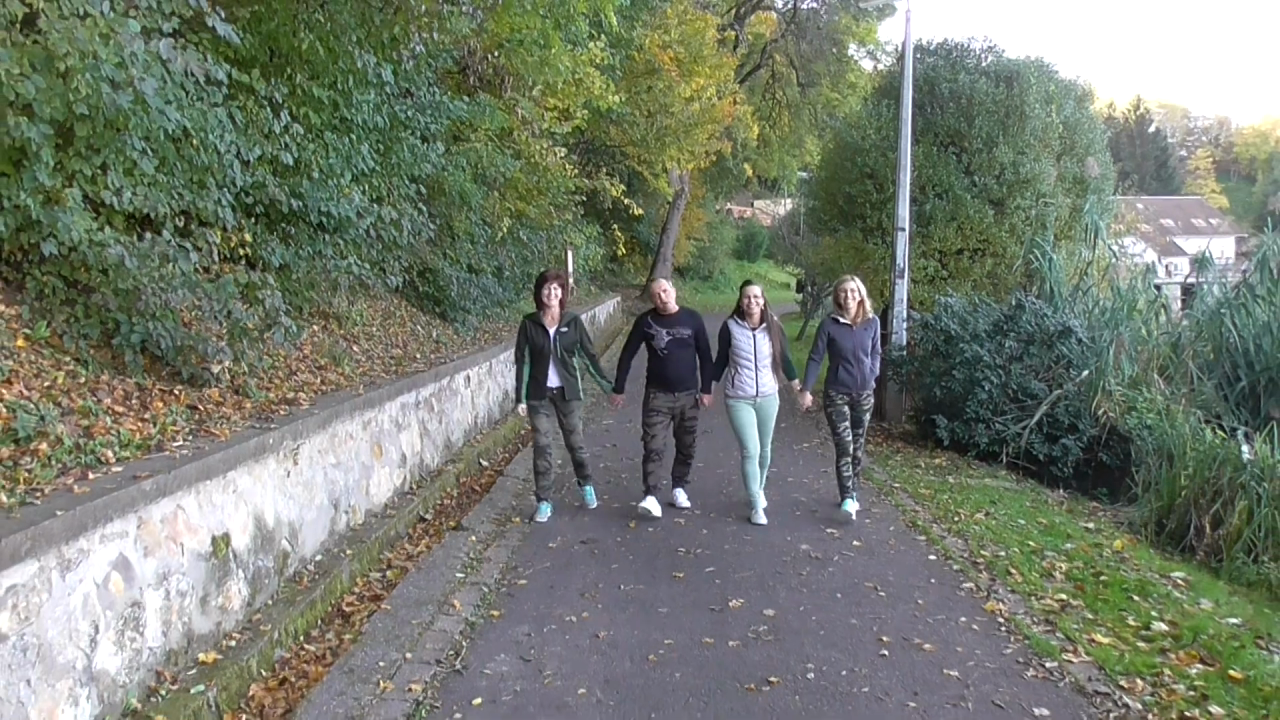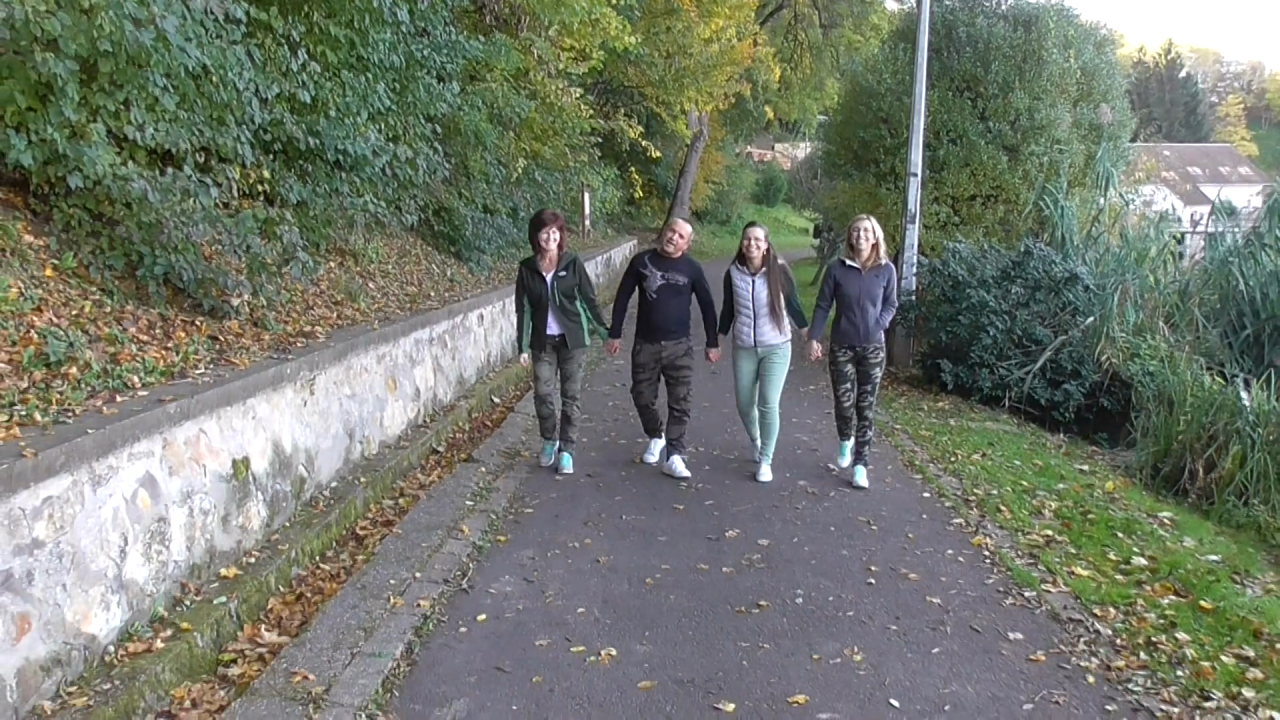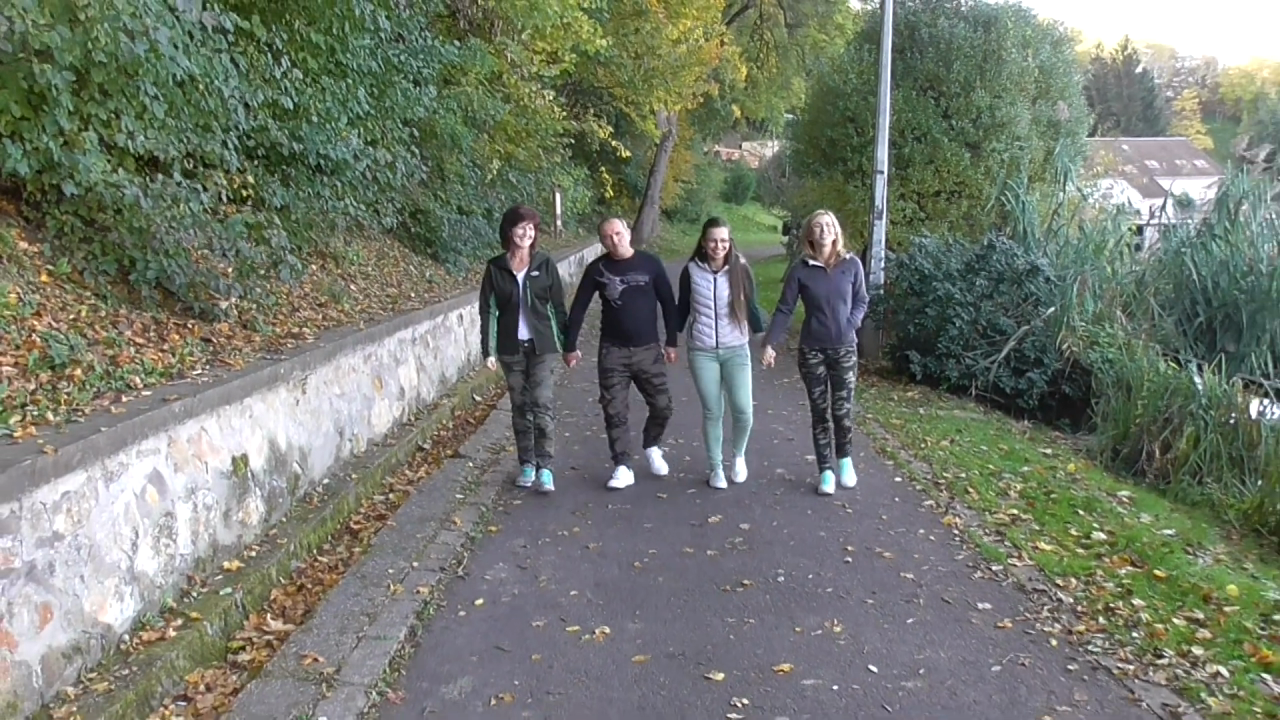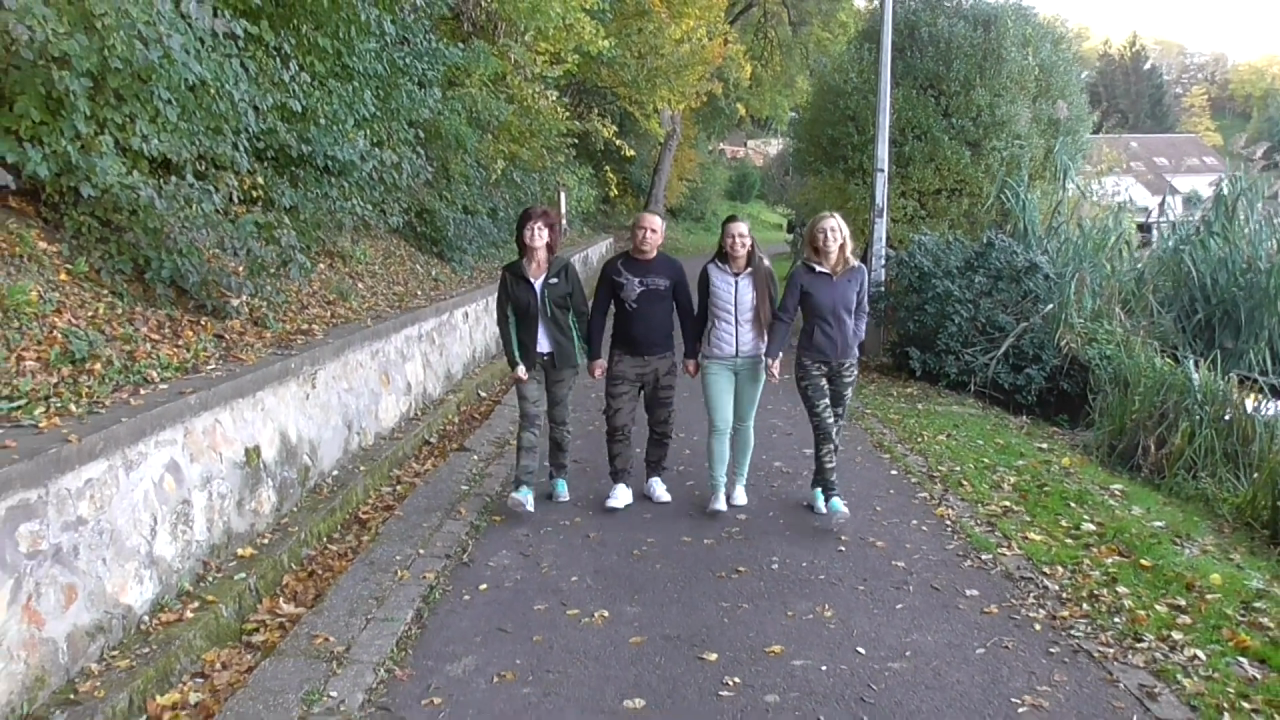
dt=1s
person 1, frame 1
left shoulder: (872, 323)
right shoulder: (828, 325)
right elbow: (815, 358)
left wrist: (872, 374)
right wrist: (806, 389)
left hip: (864, 393)
right hip: (836, 394)
left knee: (857, 447)
right knee: (844, 447)
left ankle: (851, 492)
right ankle: (847, 500)
person 1, frame 2
left shoulder: (886, 269)
right shoulder: (836, 268)
left elbow: (891, 304)
right elbow: (823, 305)
left wrist: (879, 325)
right wrist: (814, 338)
left hip: (873, 347)
right hip: (841, 346)
left knee: (865, 407)
right knee: (844, 404)
left ankle: (860, 465)
right ankle: (846, 441)
person 1, frame 3
left shoulder: (851, 265)
right shoulder: (800, 270)
left elbow: (861, 301)
right elbow: (784, 309)
left wrist: (851, 325)
right wrist: (770, 343)
left hip: (845, 349)
right hip: (812, 350)
left knee: (842, 410)
right knee: (820, 413)
left ankle: (844, 458)
right ankle: (826, 470)
person 1, frame 4
left shoulder: (857, 272)
right shoulder: (801, 275)
right elbow: (784, 317)
left wrist: (854, 338)
right wrist: (773, 354)
left hip: (846, 362)
right hip: (811, 362)
left knee: (834, 432)
right knee: (824, 430)
left ankle: (818, 487)
right ankle: (831, 498)
person 2, frame 1
left shoulder: (573, 322)
right shoulder: (529, 324)
left elbow: (589, 355)
right elbow: (522, 361)
left wrist: (608, 386)
right wrist: (520, 397)
left hip: (568, 392)
right hip: (538, 395)
left knee: (575, 443)
right knee: (542, 447)
left ankle: (586, 485)
right ankle: (543, 502)
person 2, frame 2
left shoulder: (573, 263)
right shoulder: (527, 268)
left elbow: (589, 300)
right elbow: (523, 309)
left wrist: (606, 333)
right wrist: (523, 346)
left hip: (573, 340)
right hip: (543, 342)
left knee: (571, 396)
right knee: (543, 394)
left ankle: (566, 451)
right ankle: (549, 440)
person 2, frame 3
left shoulder: (545, 264)
right shoulder: (495, 268)
left elbow: (558, 305)
right elbow: (487, 310)
left wrist: (568, 343)
right wrist: (488, 349)
left hip: (542, 345)
right hip: (511, 347)
left knee: (542, 404)
right knee: (520, 407)
left ankle: (545, 468)
right ankle: (527, 464)
person 2, frame 4
left shoulder: (565, 269)
right shoulder: (511, 274)
left elbow: (581, 313)
right elbow: (505, 321)
left wrist: (590, 353)
right wrist: (514, 360)
left hip: (561, 357)
right hip: (529, 359)
left knee: (559, 420)
right knee: (530, 420)
left ankle: (558, 477)
right ankle: (524, 489)
person 3, frame 1
left shoulder: (773, 326)
right shoulder: (730, 327)
left elbow: (784, 359)
right elbow: (721, 360)
left wrist: (799, 389)
left hip: (768, 397)
right hip: (738, 399)
left knee: (764, 449)
right knee: (750, 450)
left ankle: (758, 489)
right ankle: (755, 506)
person 3, frame 2
left shoulder: (780, 270)
right shoulder: (733, 273)
left elbow: (793, 305)
right elbow: (728, 310)
left hip: (776, 348)
right hip: (744, 349)
left knee: (769, 405)
right knee: (745, 404)
left ankle: (765, 462)
right ankle: (755, 440)
person 3, frame 3
left shoulder: (740, 269)
right shoulder: (691, 271)
left elbow: (751, 307)
right elbow: (682, 308)
left hip: (736, 350)
right hip: (701, 352)
left knee: (743, 409)
right knee: (712, 412)
left ankle: (738, 455)
right ankle: (716, 468)
person 3, frame 4
left shoulder: (763, 273)
right shoulder: (710, 272)
left elbow: (773, 316)
right elbow: (701, 314)
left hip: (752, 360)
right hip: (716, 360)
left knee: (743, 424)
right knee: (720, 425)
left ankle: (739, 483)
right ankle: (717, 490)
person 4, frame 1
left shoulder: (692, 319)
right shoulder: (645, 322)
left elbow: (705, 355)
right elbow: (627, 355)
left wrist: (706, 389)
right wrist: (618, 389)
left hip: (688, 395)
right hip: (657, 395)
left knee: (686, 447)
right knee: (653, 447)
left ankle: (679, 488)
right ankle: (651, 498)
person 4, frame 2
left shoulder: (692, 268)
right shoulder: (641, 261)
left elbow: (707, 306)
right elbow: (623, 297)
left wrist: (712, 343)
right wrist: (615, 334)
left hip: (679, 346)
right hip: (645, 344)
left knee: (680, 403)
right knee: (643, 399)
left ankle: (674, 458)
right ankle: (656, 438)
person 4, frame 3
left shoulder: (650, 263)
right shoulder: (596, 269)
left elbow: (668, 303)
right elbow: (579, 308)
left wrist: (671, 342)
right wrist: (570, 346)
left hip: (648, 349)
right hip: (612, 351)
left knee: (662, 405)
right knee: (614, 412)
left ankle: (652, 446)
right ankle: (622, 468)
person 4, frame 4
left shoulder: (672, 268)
right shoulder: (614, 267)
left elbow: (686, 312)
right elbow: (598, 313)
left wrist: (691, 354)
right wrist: (595, 355)
left hip: (662, 359)
right hip: (624, 358)
left knee: (661, 424)
right knee: (618, 423)
left ankle: (654, 478)
right ankle: (620, 486)
